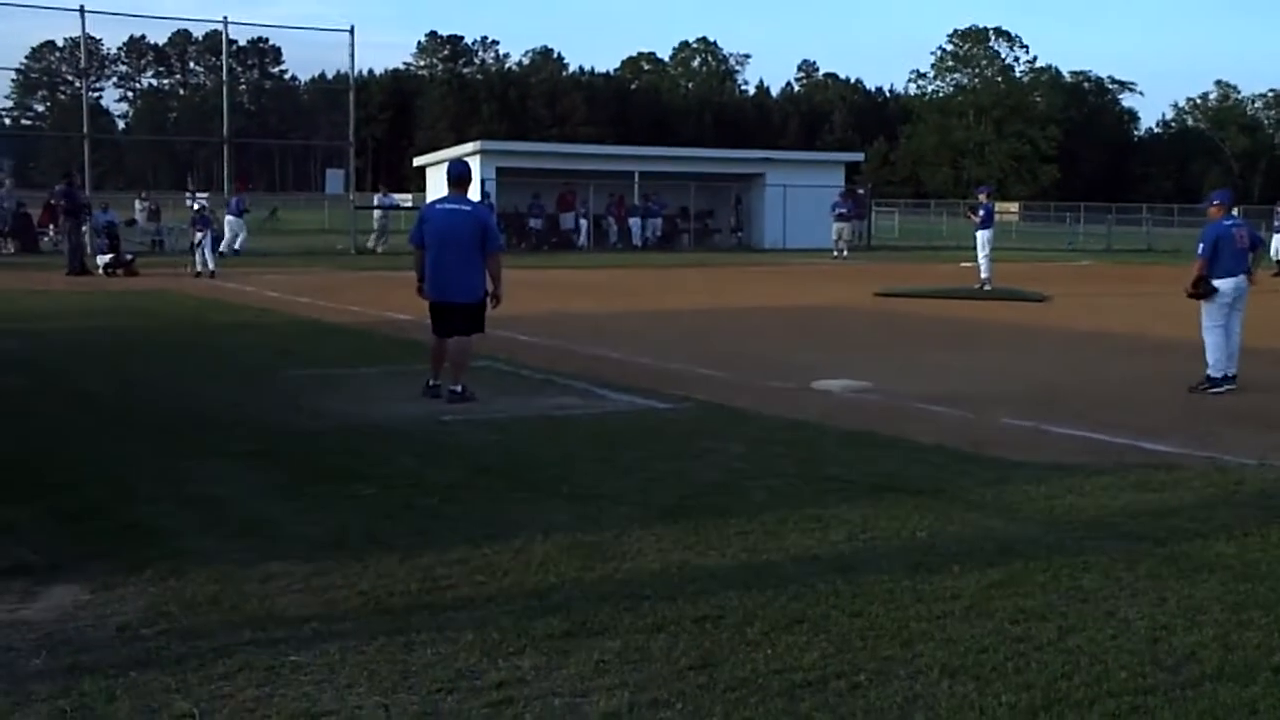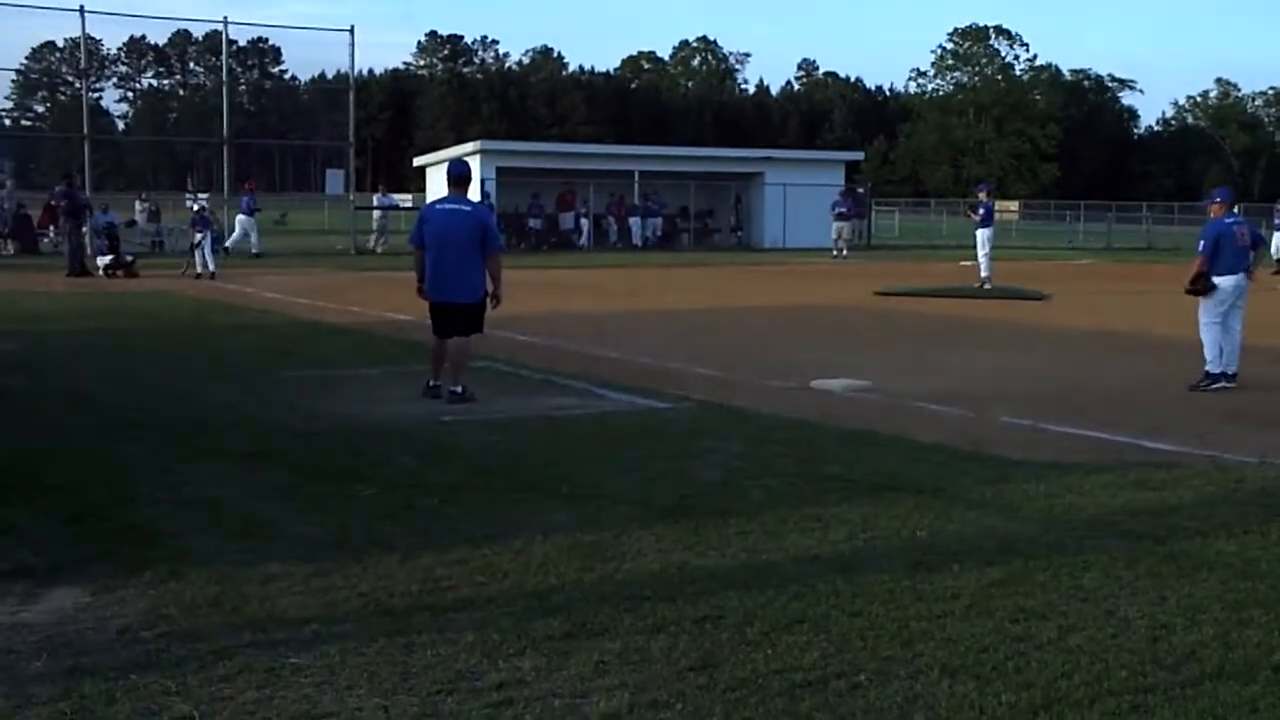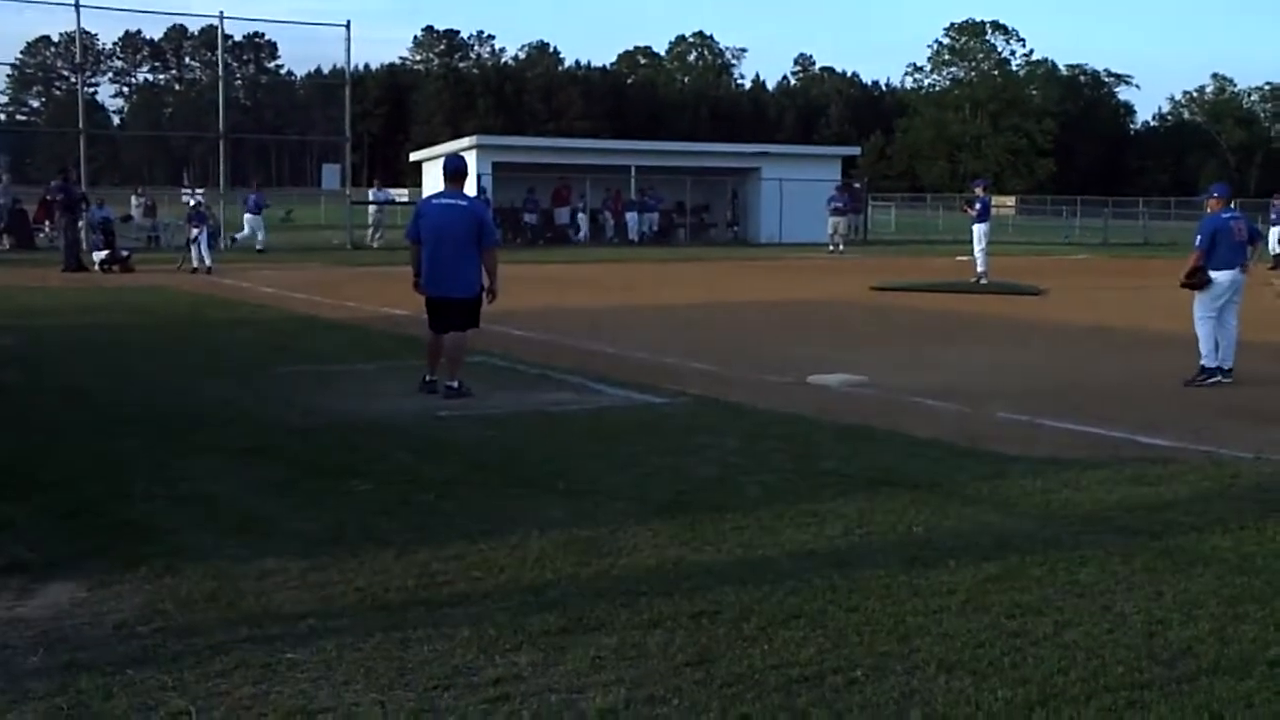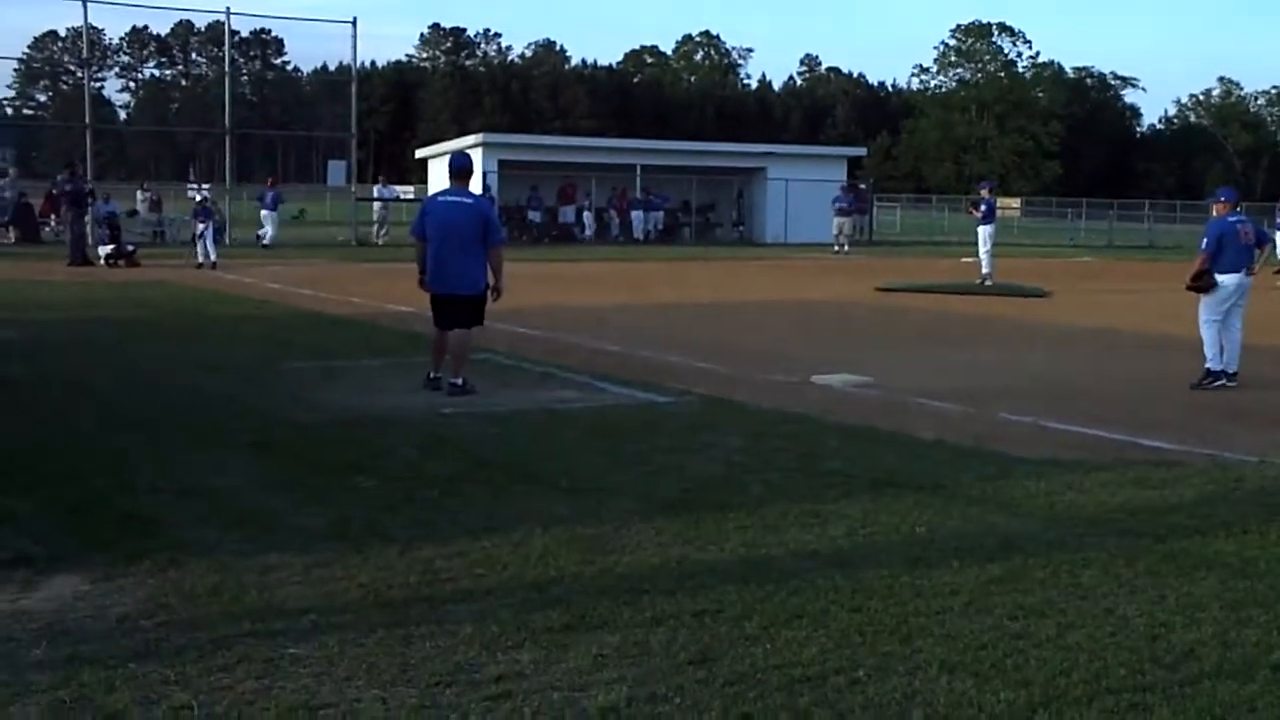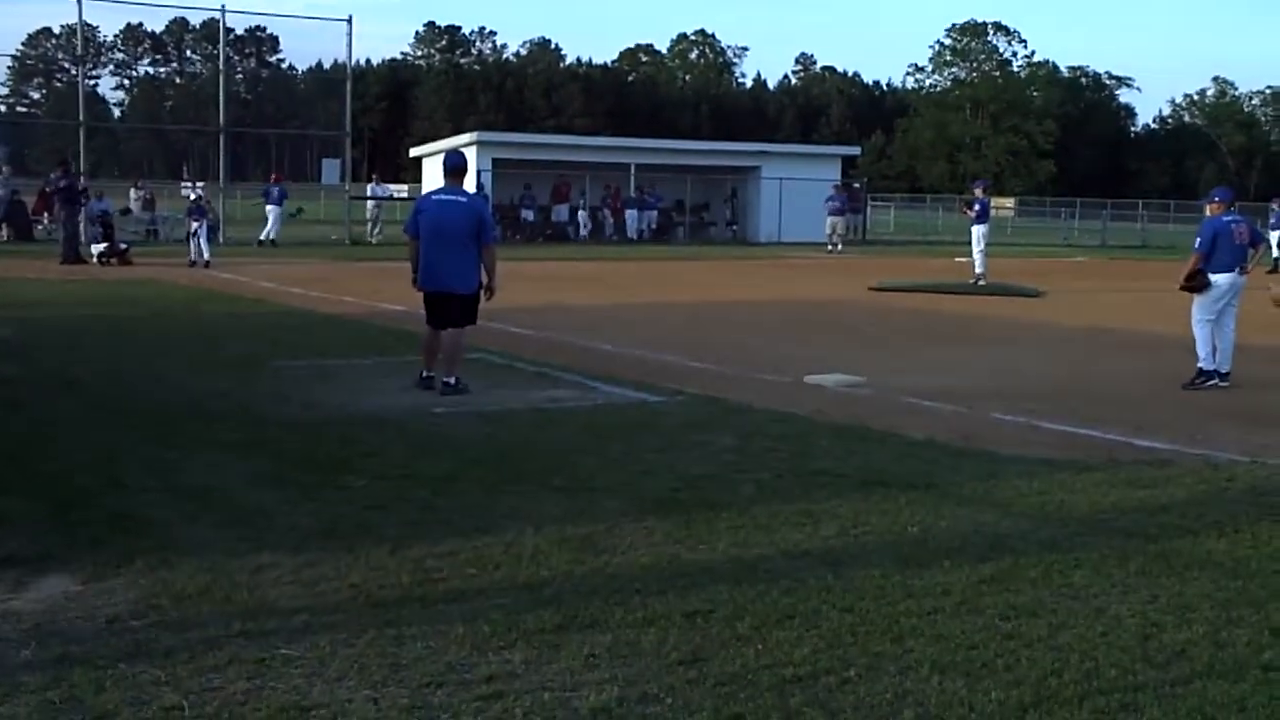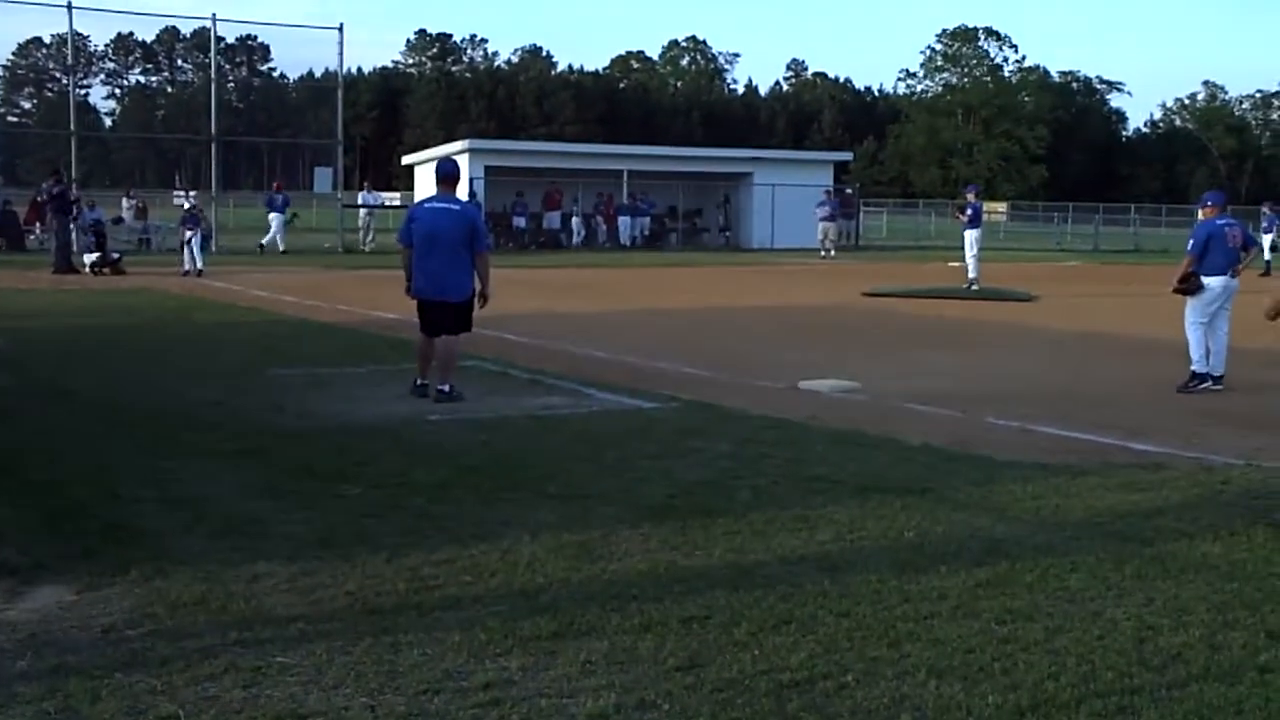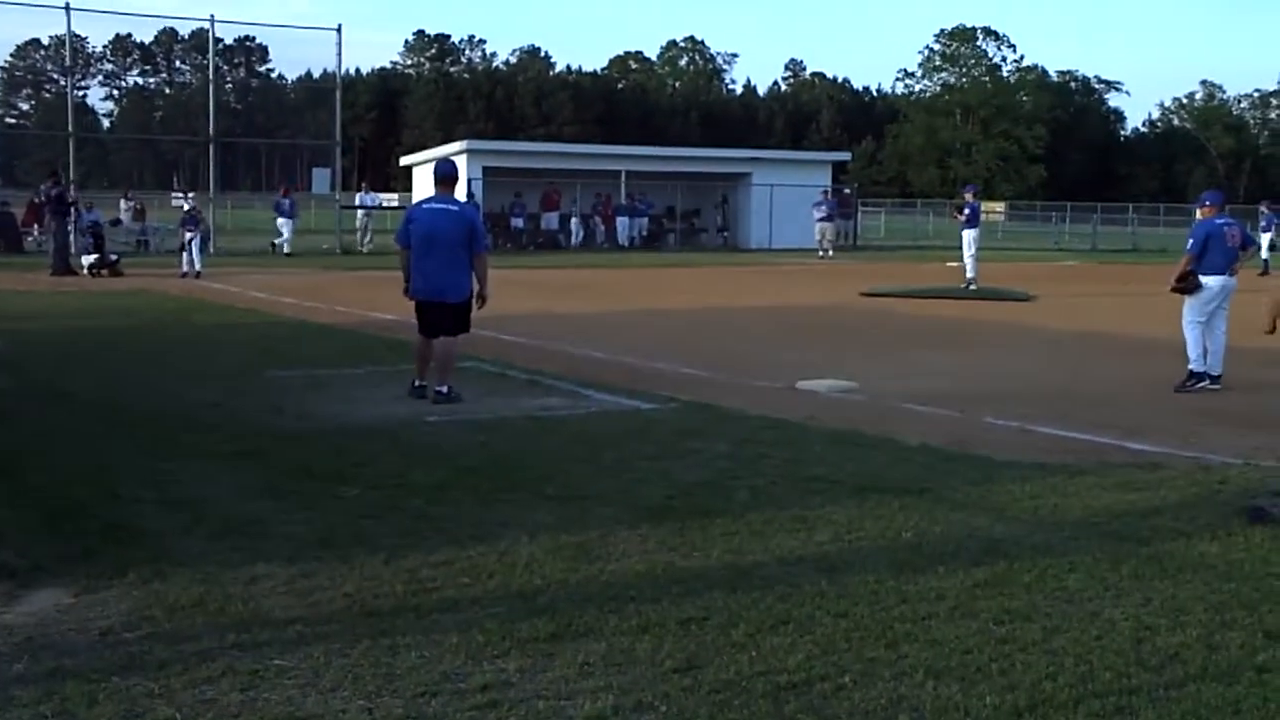
dt=0.1s
person 1, frame 1
left shoulder: (427, 211)
right shoulder: (481, 214)
left elbow: (418, 250)
right elbow: (492, 255)
left wrist: (420, 279)
right wrist: (497, 286)
left hip: (437, 287)
right hip: (469, 289)
left knee: (440, 335)
right knee: (462, 336)
left ankle: (434, 383)
right ankle: (456, 388)
person 1, frame 2
left shoulder: (428, 211)
right shoulder: (481, 214)
left elbow: (419, 250)
right elbow: (492, 255)
left wrist: (420, 280)
right wrist: (497, 286)
left hip: (437, 287)
right hip: (469, 289)
left knee: (440, 335)
right knee: (461, 336)
left ankle: (434, 383)
right ankle: (456, 388)
person 1, frame 3
left shoulder: (424, 206)
right shoulder: (477, 209)
left elbow: (415, 245)
right elbow: (488, 250)
left wrist: (416, 274)
right wrist: (493, 281)
left hip: (433, 282)
right hip: (465, 284)
left knee: (436, 330)
right knee: (458, 331)
left ankle: (430, 378)
right ankle: (452, 383)
person 1, frame 4
left shoulder: (429, 203)
right shoulder: (483, 206)
left elbow: (420, 242)
right elbow: (494, 248)
left wrist: (421, 272)
right wrist: (498, 279)
left hip: (438, 279)
right hip: (470, 282)
left knee: (441, 327)
right knee: (462, 328)
left ankle: (434, 375)
right ankle: (456, 381)
person 1, frame 5
left shoulder: (423, 202)
right shoulder: (476, 206)
left elbow: (413, 241)
right elbow: (487, 247)
left wrist: (415, 271)
right wrist: (491, 278)
left hip: (431, 278)
right hip: (464, 281)
left knee: (434, 326)
right knee: (455, 328)
left ankle: (427, 375)
right ankle: (449, 380)
person 1, frame 6
left shoulder: (416, 210)
right shoulder: (469, 213)
left elbow: (407, 250)
right elbow: (480, 254)
left wrist: (409, 279)
right wrist: (485, 285)
left hip: (425, 286)
right hip: (457, 288)
left knee: (427, 333)
right knee: (450, 335)
left ankle: (421, 382)
right ankle: (443, 388)
person 1, frame 7
left shoulder: (414, 211)
right shoulder: (468, 214)
left elbow: (405, 251)
right elbow: (479, 255)
left wrist: (406, 280)
right wrist: (483, 287)
left hip: (423, 287)
right hip: (456, 289)
left knee: (426, 335)
right knee: (448, 336)
left ankle: (419, 383)
right ankle: (442, 389)
person 2, frame 1
left shoulder: (1213, 228)
right shoulder: (1243, 226)
left elbow: (1202, 259)
right elbow: (1258, 247)
left wrist: (1192, 282)
right wrist: (1251, 270)
left hip: (1220, 284)
right hip: (1241, 282)
left knee: (1213, 328)
right knee: (1233, 329)
left ankle: (1215, 378)
right ankle: (1229, 375)
person 2, frame 2
left shoulder: (1214, 225)
right shoulder: (1244, 224)
left elbow: (1203, 256)
right elbow: (1260, 245)
left wrist: (1191, 279)
right wrist: (1252, 268)
left hip: (1220, 281)
right hip: (1241, 280)
left knee: (1210, 324)
right knee: (1233, 327)
left ankle: (1214, 373)
right ankle: (1229, 373)
person 2, frame 3
left shoulder: (1211, 220)
right shoulder: (1242, 220)
left elbow: (1199, 251)
right elbow: (1259, 240)
left wrist: (1186, 272)
right wrist: (1250, 262)
left hip: (1217, 276)
right hip: (1237, 275)
left knee: (1204, 317)
right knee: (1228, 322)
left ankle: (1209, 367)
right ankle: (1225, 368)
person 2, frame 4
left shoulder: (1217, 224)
right shoulder: (1249, 223)
left elbow: (1205, 254)
right elbow: (1267, 243)
left wrist: (1192, 276)
right wrist: (1257, 264)
left hip: (1223, 280)
right hip: (1243, 278)
left knee: (1209, 321)
right knee: (1233, 325)
left ankle: (1214, 371)
right ankle: (1230, 372)
person 2, frame 5
left shoulder: (1211, 223)
right shoulder: (1244, 223)
left elbow: (1198, 253)
right elbow: (1262, 243)
left wrist: (1185, 274)
right wrist: (1251, 264)
left hip: (1216, 279)
right hip: (1237, 278)
left knee: (1202, 321)
right knee: (1226, 325)
left ankle: (1207, 370)
right ankle: (1223, 372)
person 2, frame 6
left shoulder: (1205, 226)
right shoulder: (1237, 227)
left elbow: (1191, 256)
right elbow: (1254, 247)
left wrist: (1178, 277)
right wrist: (1242, 265)
left hip: (1209, 282)
right hip: (1230, 281)
left knee: (1195, 323)
right knee: (1220, 328)
left ankle: (1200, 373)
right ankle: (1216, 375)
person 2, frame 7
left shoulder: (1203, 226)
right shoulder: (1235, 226)
left elbow: (1190, 255)
right elbow: (1251, 246)
left wrist: (1176, 276)
right wrist: (1238, 262)
left hip: (1207, 282)
right hip: (1228, 280)
left knee: (1192, 322)
right knee: (1217, 327)
left ankle: (1197, 372)
right ankle: (1214, 374)
